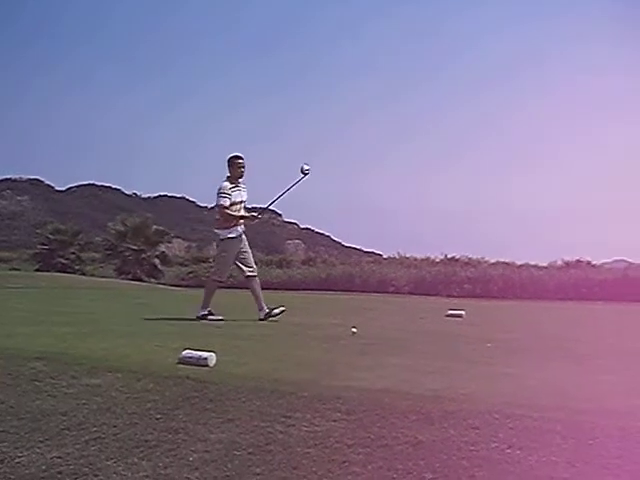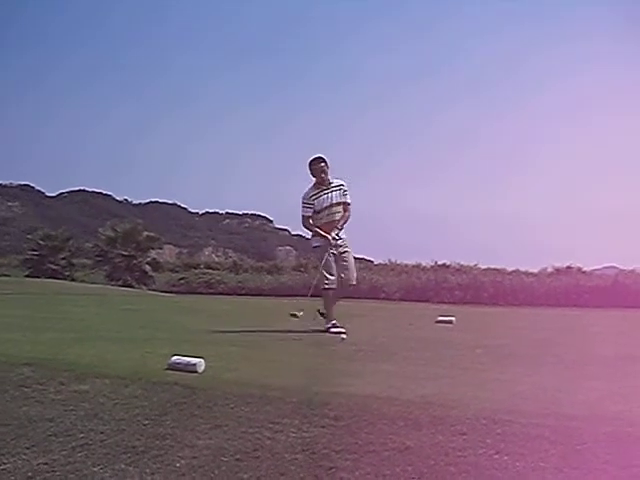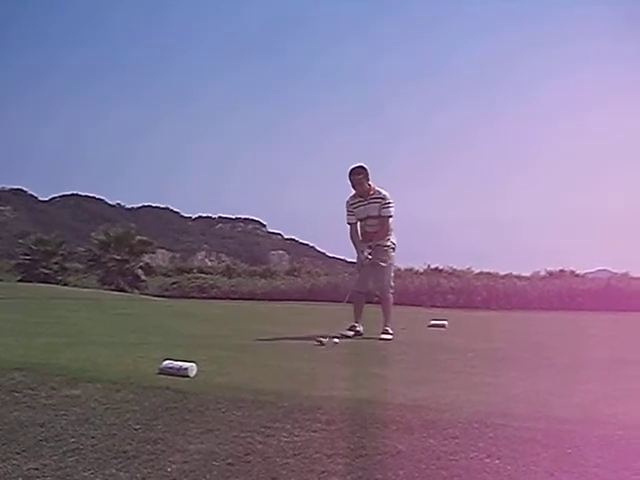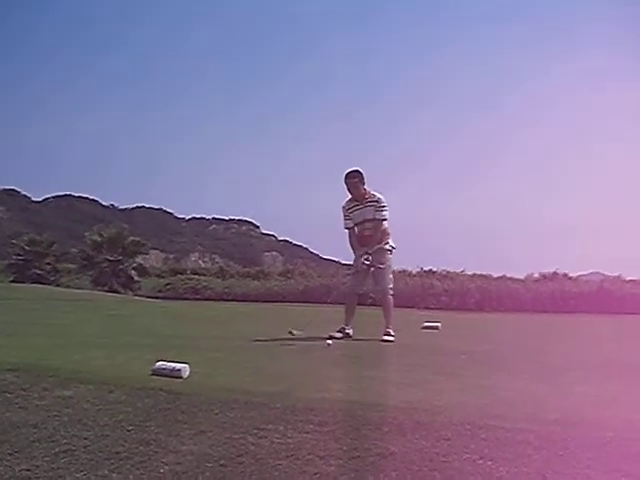
dt=1s
person 1, frame 1
left shoulder: (242, 187)
right shoulder: (225, 187)
right elbow: (223, 212)
left wrist: (249, 215)
right wrist: (245, 216)
left hip: (239, 234)
right hip: (228, 236)
left knee: (251, 271)
right knee: (219, 274)
left ankle: (263, 310)
right ankle: (204, 310)
person 1, frame 2
left shoulder: (341, 186)
right shoulder: (309, 195)
left elbow: (346, 212)
right elbow: (306, 222)
left wrist: (336, 229)
right wrist: (325, 235)
left hip: (339, 238)
right hip: (321, 242)
left knee: (349, 278)
right knee: (329, 281)
left ankle: (327, 309)
right ankle: (330, 321)
person 1, frame 3
left shoulder: (383, 197)
right shoulder: (351, 202)
left elbow: (384, 227)
right elbow: (353, 229)
left wrist: (371, 247)
right wrist: (360, 250)
left hip: (383, 245)
right hip: (364, 247)
left knee: (385, 287)
right knee: (359, 287)
left ankle: (387, 327)
right ankle: (357, 324)
person 1, frame 4
left shoulder: (378, 200)
right shoulder: (347, 207)
left elbow: (378, 229)
right elbow: (352, 233)
left wrist: (369, 252)
right wrist: (359, 255)
left hip: (380, 247)
right hip: (361, 250)
left knee: (384, 289)
right knee: (353, 288)
left ankle: (389, 329)
right ankle: (346, 327)
